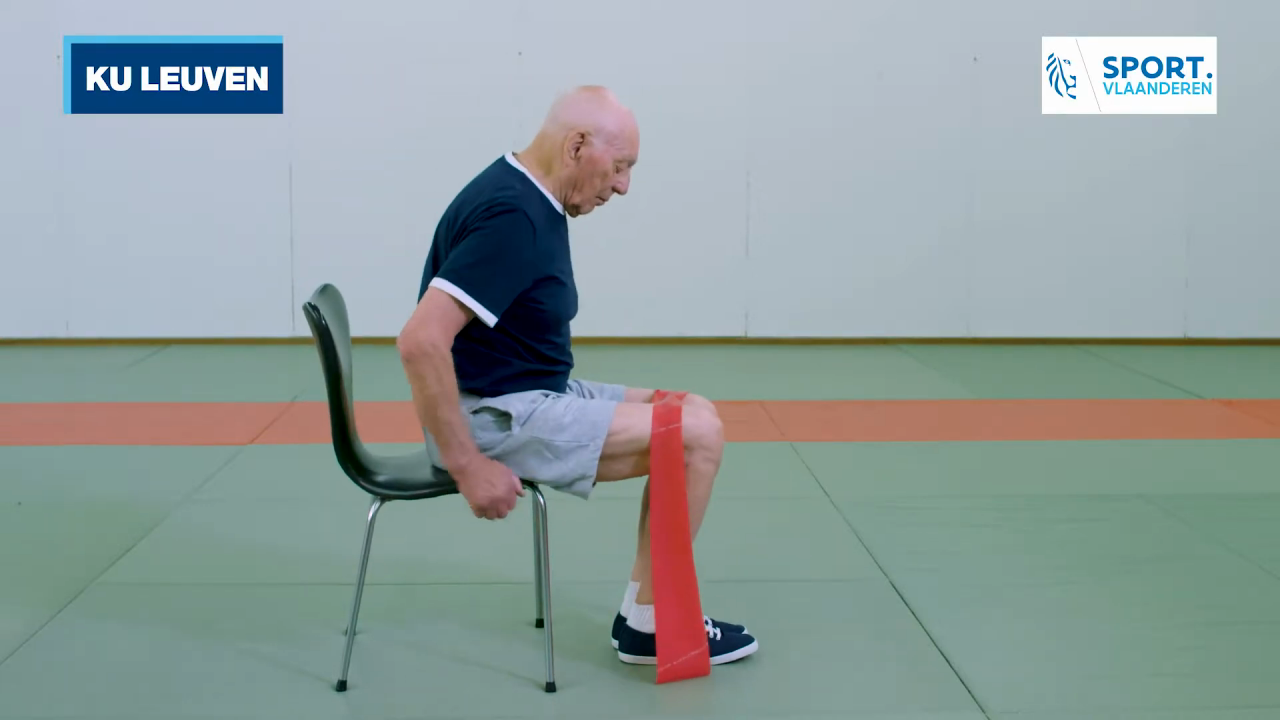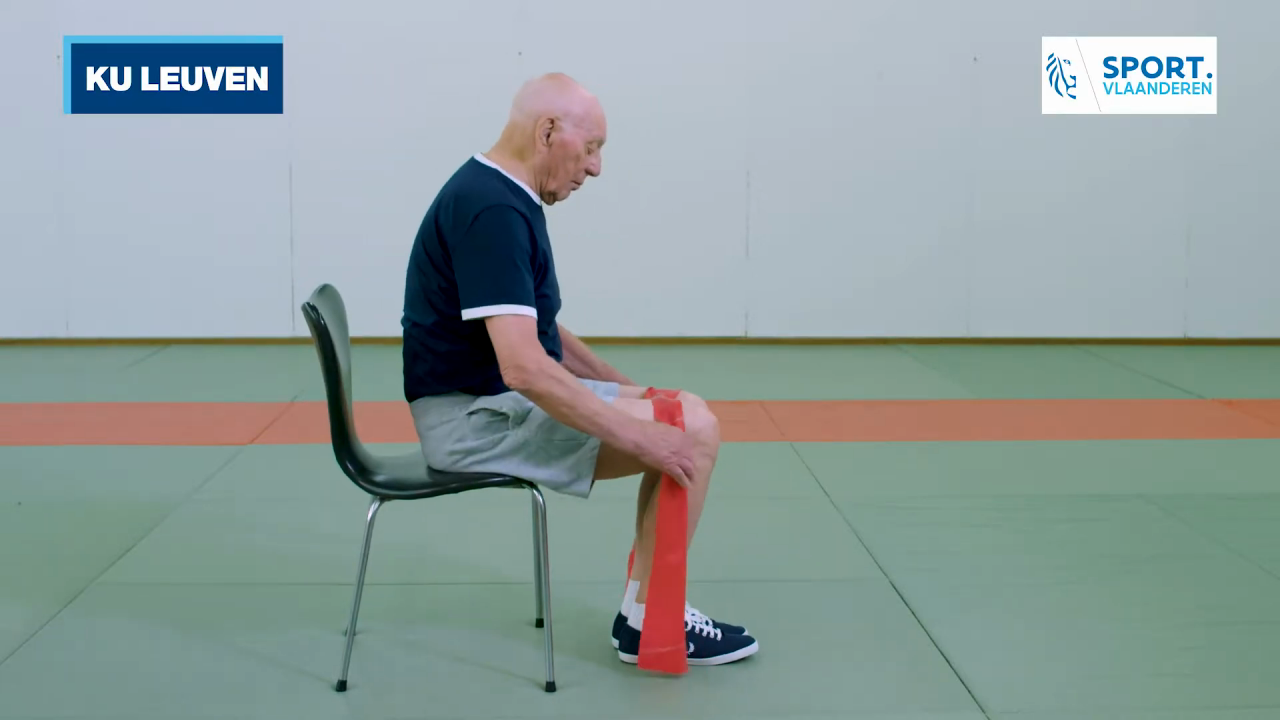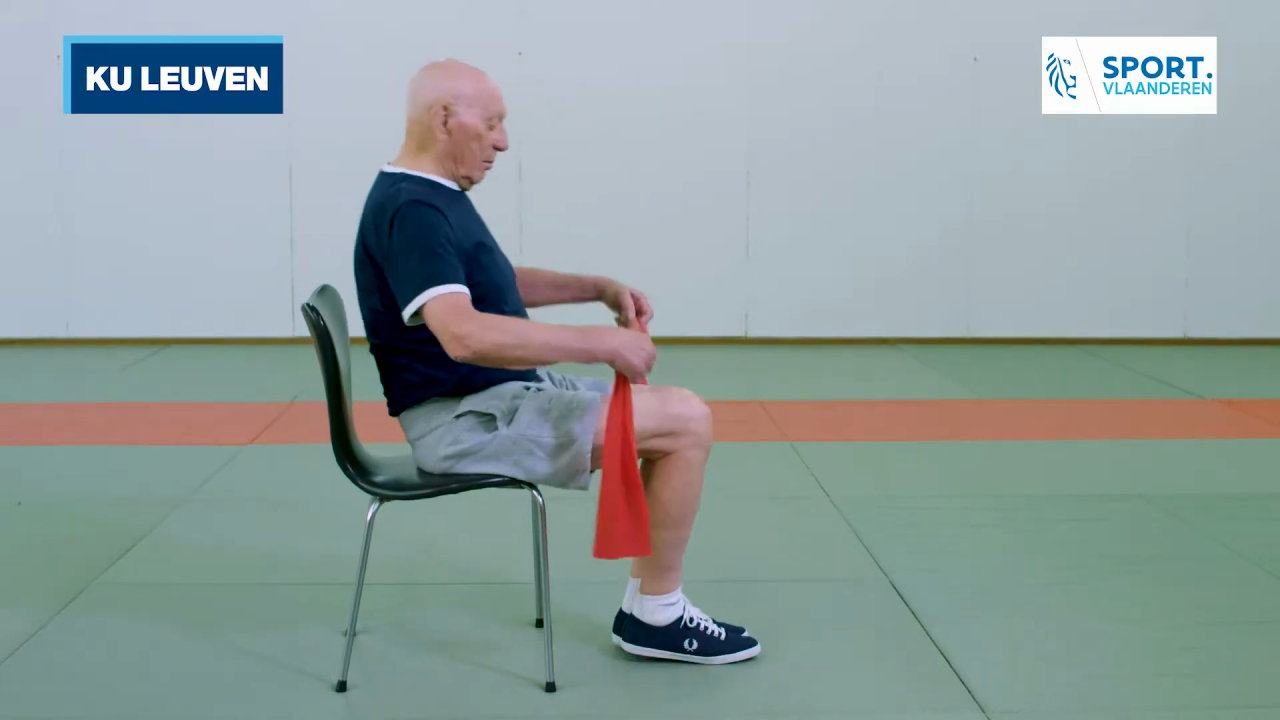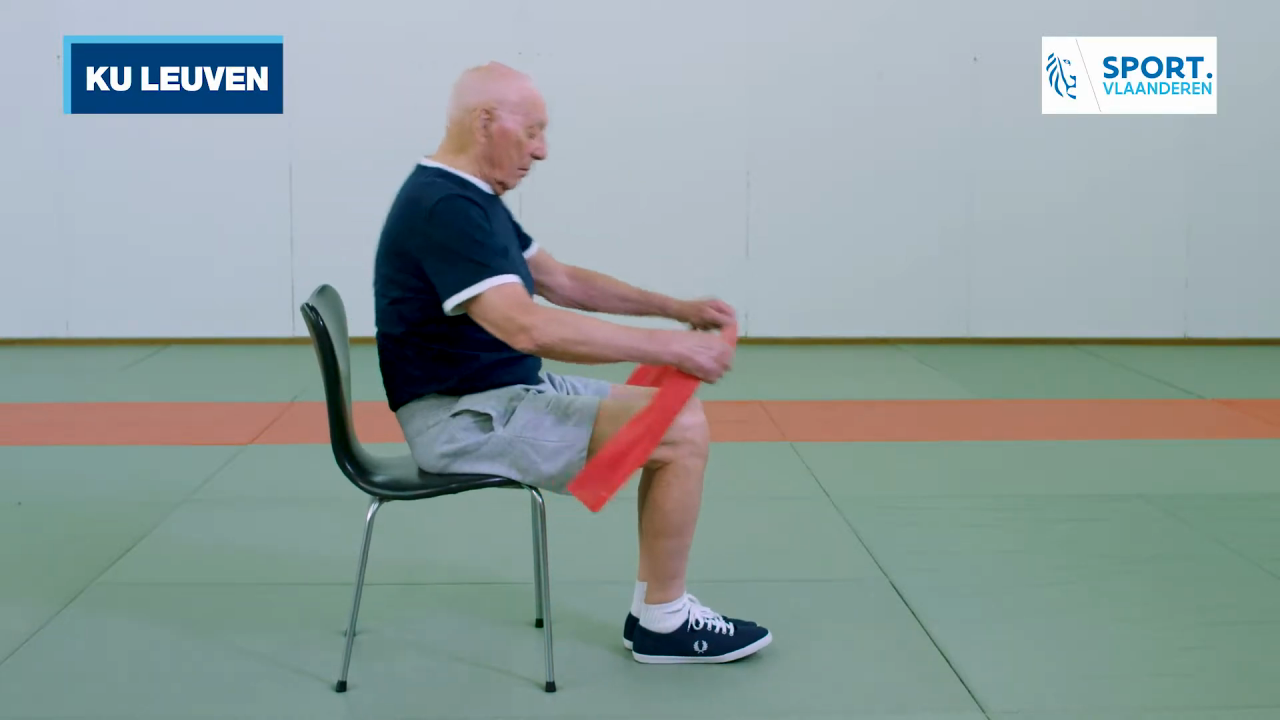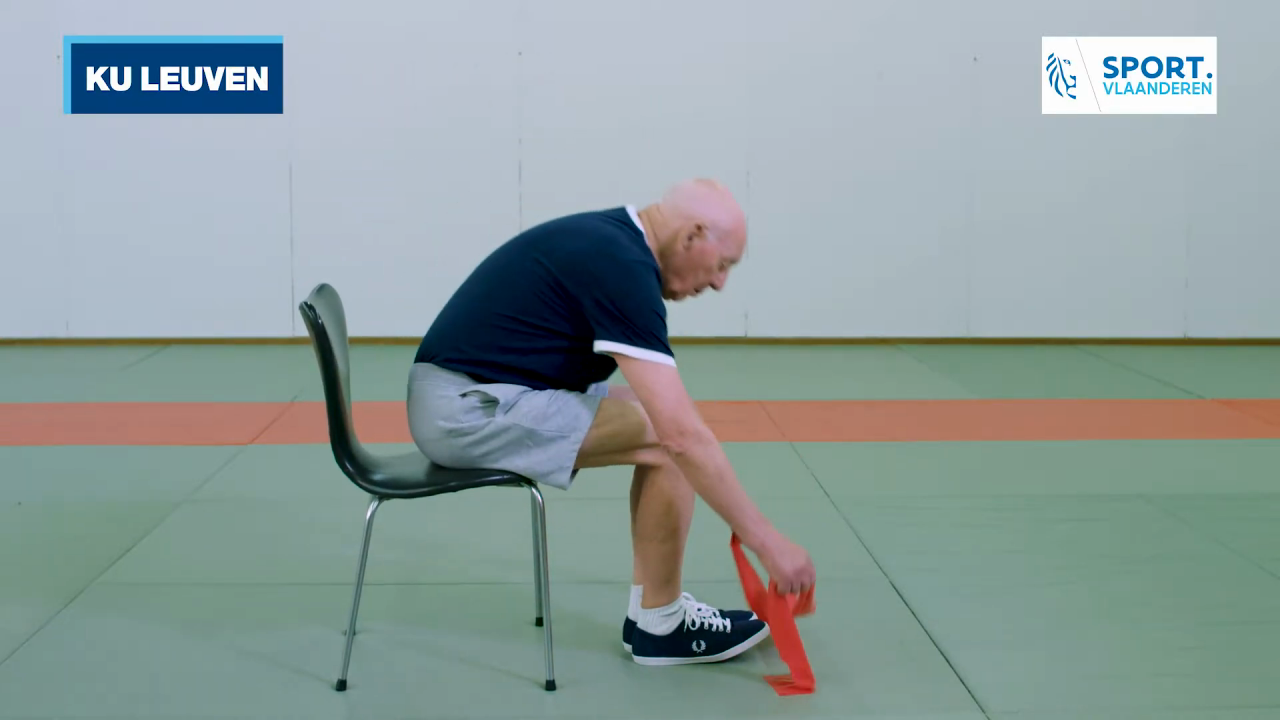
dt=0.5s
person 1, frame 1
left shoulder: (528, 198)
right shoulder: (511, 215)
right elbow: (421, 342)
right wrist: (467, 464)
left hip: (532, 395)
right hip: (494, 417)
left knee: (696, 416)
right knee: (697, 437)
left ankle: (646, 608)
right ankle: (649, 622)
person 1, frame 2
left shoulder: (500, 196)
right shoulder: (494, 211)
right elbow: (524, 369)
left wrist: (624, 387)
right wrist: (638, 437)
left hip: (500, 399)
right hip: (476, 417)
left knee: (688, 415)
right knee: (692, 436)
left ankle: (648, 607)
right ankle: (652, 622)
person 1, frame 3
left shoulder: (430, 195)
right shoulder: (409, 210)
left elbow: (500, 287)
right elbow: (465, 335)
left wrist: (596, 287)
right wrist: (601, 346)
left hip: (496, 396)
right hip: (464, 420)
left knee: (681, 411)
right knee: (686, 424)
left ankle: (649, 605)
right ankle: (655, 613)
person 1, frame 4
left shoulder: (468, 196)
right shoulder: (444, 209)
left elbow: (563, 281)
right elbow: (530, 328)
left wrist: (674, 307)
right wrist: (670, 345)
left hip: (496, 395)
right hip: (465, 420)
left knee: (677, 412)
right knee: (684, 433)
left ankle: (658, 607)
right ankle: (663, 620)
person 1, frame 5
left shoulder: (606, 244)
right shoulder: (620, 266)
right elbow: (680, 433)
right wrist: (765, 540)
left hip: (469, 399)
right hip: (466, 408)
left knee: (665, 437)
right knee: (668, 445)
left ankle: (658, 607)
right ankle: (660, 624)
